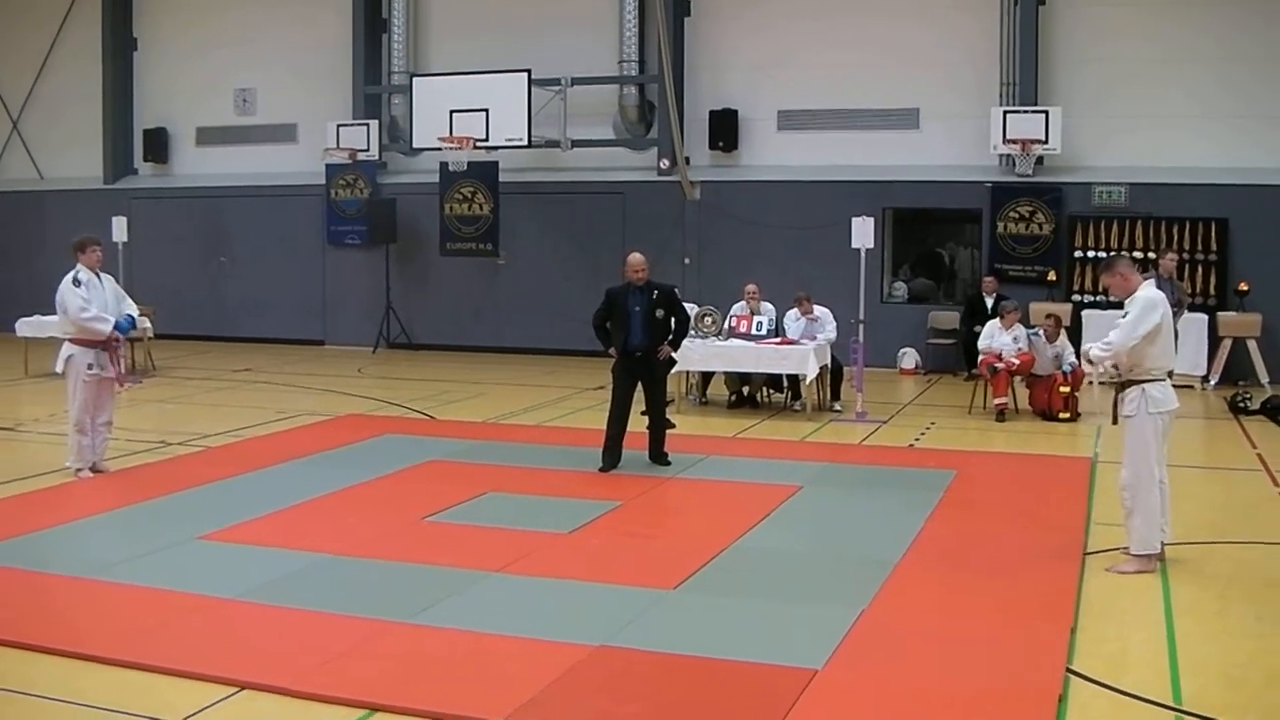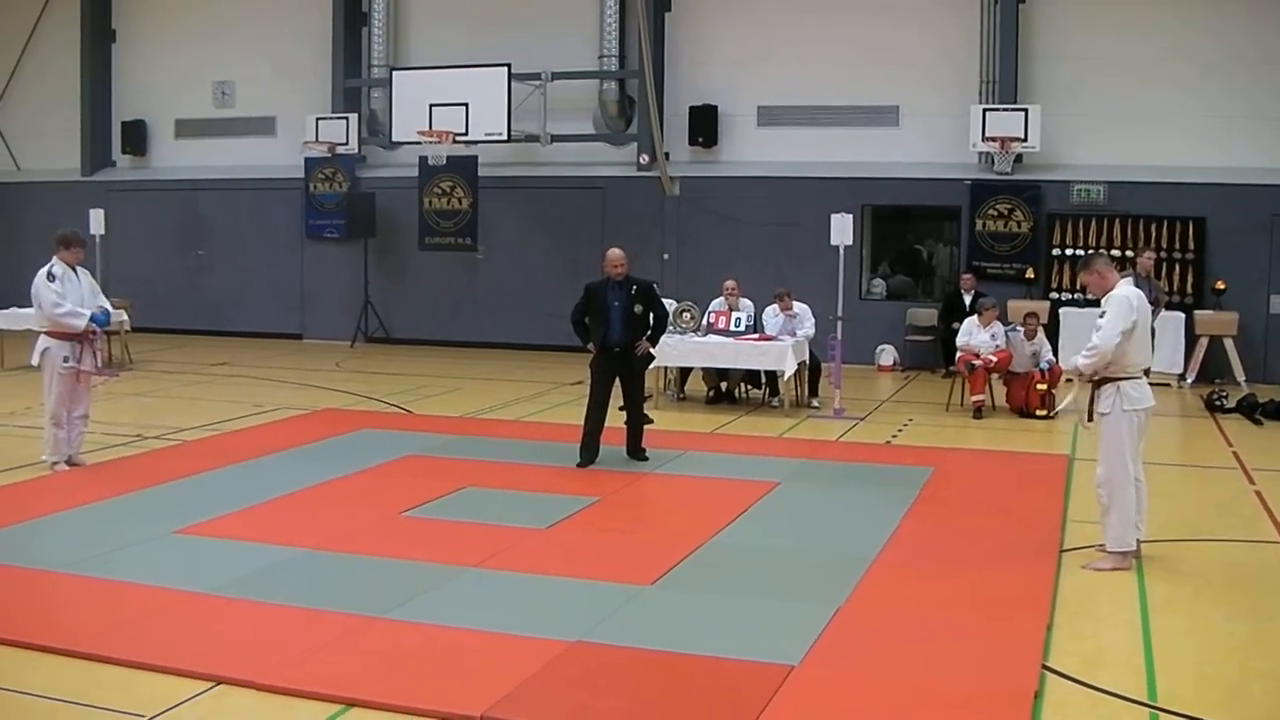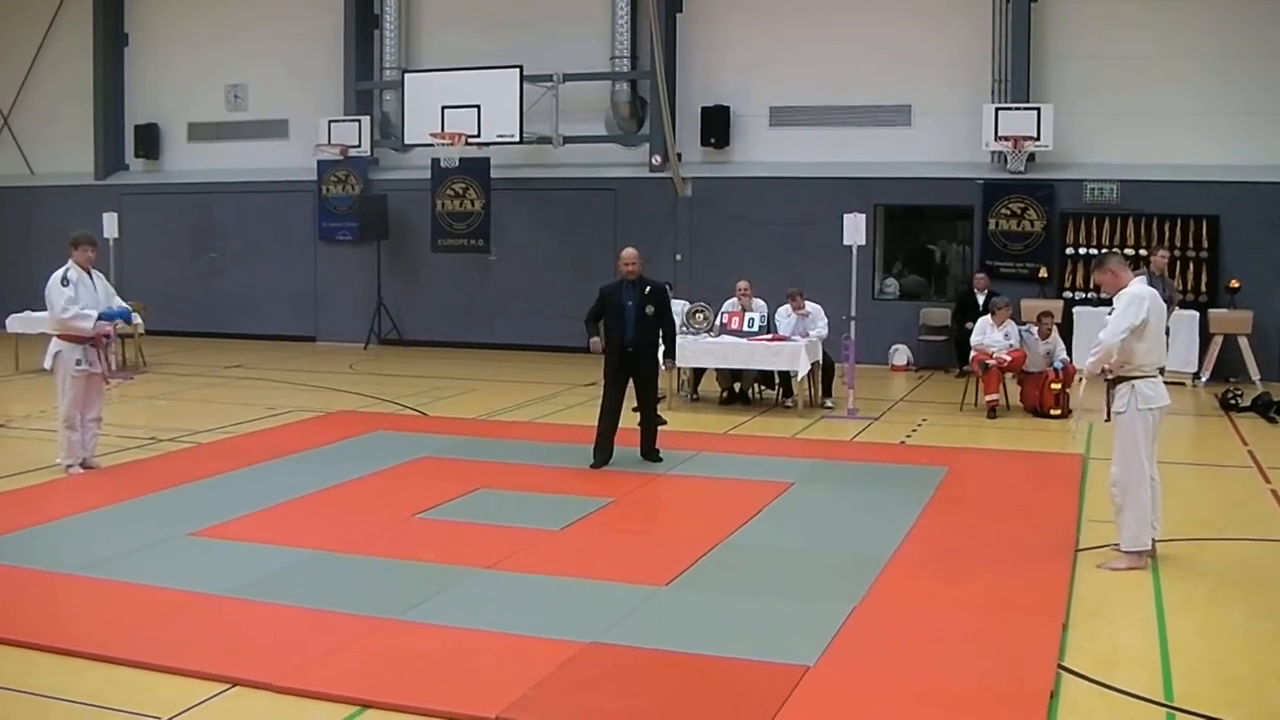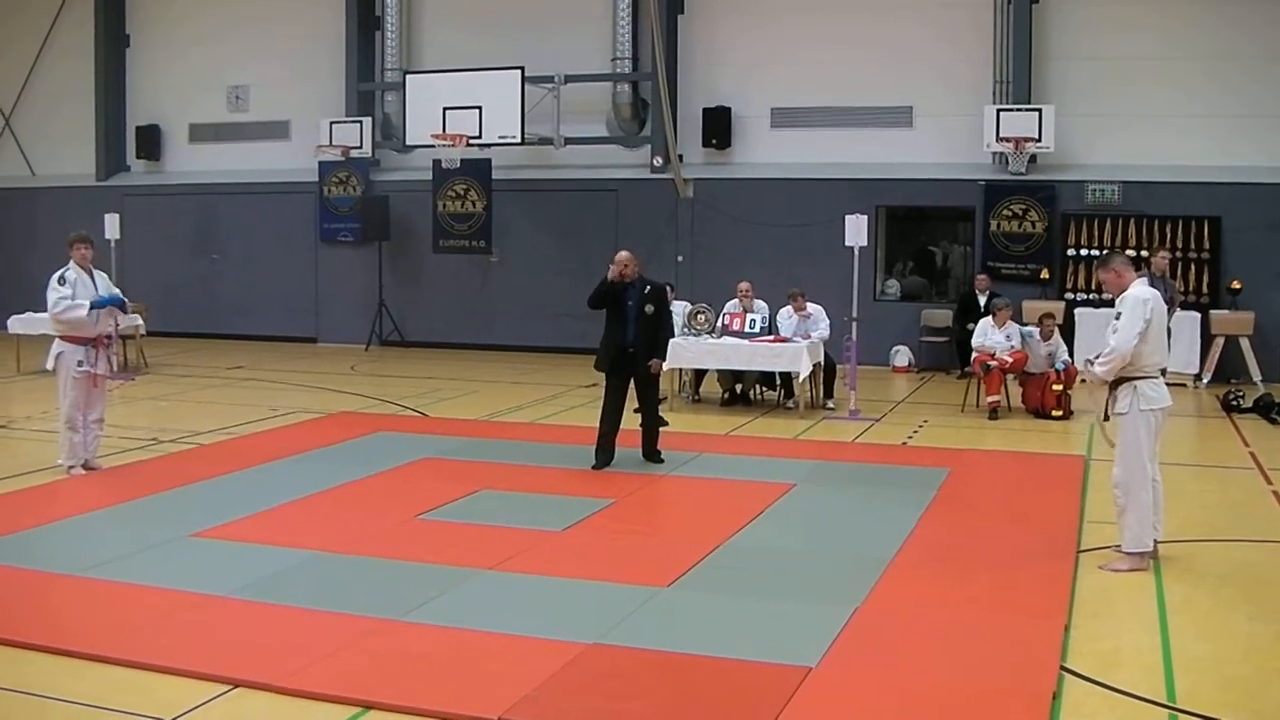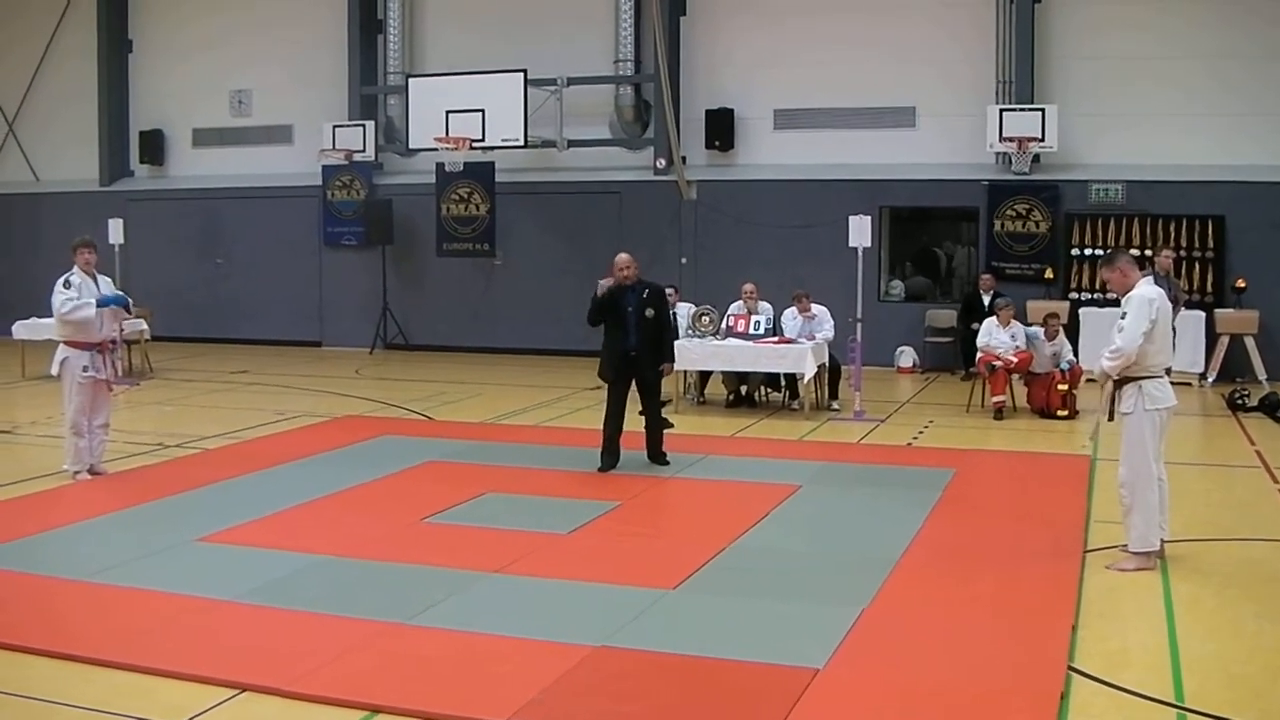
dt=0.5s
person 1, frame 1
left shoulder: (1145, 300)
right shoulder: (1152, 298)
left elbow: (1118, 343)
left wrist: (1091, 352)
right wrist: (1120, 365)
left hip: (1145, 398)
right hip: (1152, 393)
left knee: (1138, 476)
right knee: (1152, 472)
left ankle: (1144, 554)
right ankle: (1153, 542)
person 1, frame 2
left shoulder: (1119, 299)
right shoulder: (1134, 296)
left elbow: (1103, 345)
left wrist: (1079, 364)
right wrist: (1092, 365)
left hip: (1121, 395)
right hip: (1131, 390)
left knee: (1114, 473)
right knee: (1129, 469)
left ankle: (1120, 551)
right ankle: (1129, 539)
person 1, frame 3
left shoulder: (1132, 297)
right shoulder: (1149, 295)
left elbow: (1109, 340)
left wrist: (1092, 366)
right wrist: (1114, 365)
left hip: (1136, 393)
right hip: (1146, 388)
left knee: (1129, 472)
right knee: (1144, 468)
left ankle: (1135, 550)
right ankle: (1145, 539)
person 1, frame 4
left shoulder: (1134, 299)
right shoulder: (1150, 296)
left elbow: (1122, 347)
left wrist: (1099, 372)
right wrist: (1104, 363)
left hip: (1138, 394)
right hip: (1147, 389)
left knee: (1131, 473)
right knee: (1145, 469)
left ankle: (1137, 552)
right ankle: (1146, 540)
person 1, frame 5
left shoulder: (1140, 298)
right shoulder: (1154, 294)
left elbow: (1126, 346)
left wrist: (1106, 367)
right wrist: (1115, 367)
left hip: (1142, 394)
right hip: (1152, 389)
left knee: (1136, 472)
right knee: (1150, 468)
left ankle: (1143, 551)
right ankle: (1153, 539)
person 2, frame 1
left shoulder: (107, 281)
right shoulder: (73, 281)
left elbow: (126, 303)
right elbow: (81, 314)
left wrist: (128, 318)
right wrist: (114, 324)
left hip: (105, 353)
right hip: (82, 353)
left knee: (104, 410)
right knee: (81, 411)
left ankle: (96, 458)
right ankle: (80, 463)
person 2, frame 2
left shoulder: (83, 275)
right shoulder: (48, 275)
left elbow: (98, 298)
right elbow: (56, 309)
left wrist: (103, 312)
right wrist: (90, 317)
left hip: (81, 346)
right hip: (57, 347)
left knee: (80, 404)
right knee: (57, 405)
left ankle: (72, 452)
right ankle: (56, 456)
person 2, frame 3
left shoulder: (97, 278)
right shoulder: (62, 278)
left elbow: (112, 301)
right elbow: (64, 313)
left wrist: (122, 311)
right wrist: (99, 316)
left hip: (93, 349)
right hip: (70, 350)
left knee: (93, 407)
right knee: (71, 408)
left ankle: (87, 455)
right ankle: (70, 459)
person 2, frame 4
left shoulder: (101, 278)
right shoulder: (63, 277)
left elbow: (119, 301)
right elbow: (56, 309)
left wrist: (117, 302)
right wrist: (91, 305)
left hip: (96, 350)
right hip: (72, 350)
left knee: (95, 408)
right knee: (73, 409)
left ankle: (89, 456)
right ankle: (72, 460)
person 2, frame 5
left shoulder: (105, 282)
right shoulder: (67, 282)
left elbow: (119, 311)
right elbow: (63, 309)
left wrist: (123, 303)
right wrist: (97, 303)
left hip: (100, 355)
right hip: (76, 355)
left knee: (100, 413)
right knee: (77, 414)
left ankle: (94, 461)
right ankle: (78, 465)
person 3, frame 1
left shoulder: (664, 292)
right shoulder: (614, 294)
left elbow: (683, 319)
right elbow: (598, 321)
left wrist: (673, 345)
right wrist: (609, 346)
left hip: (654, 359)
right hip: (625, 360)
left knee: (657, 410)
right knee: (618, 410)
left ankle: (657, 453)
right ankle: (611, 457)
person 3, frame 2
left shoulder: (644, 288)
right shoulder: (593, 289)
left elbow: (662, 315)
right elbow: (576, 316)
left wrist: (651, 340)
right wrist: (588, 341)
left hip: (632, 355)
right hip: (604, 355)
left knee: (635, 406)
right knee: (596, 406)
left ankle: (635, 449)
right ankle: (588, 452)
person 3, frame 3
left shoulder: (656, 290)
right shoulder: (608, 291)
left elbow: (668, 324)
right elbow: (592, 318)
left wrist: (670, 355)
right wrist: (593, 336)
left hip: (645, 357)
right hip: (617, 357)
left knee: (648, 406)
right knee: (610, 407)
left ankle: (649, 449)
right ankle: (602, 453)
person 3, frame 4
left shoulder: (656, 290)
right shoulder: (613, 289)
left elbow: (665, 326)
right elbow: (593, 303)
left wrist: (659, 356)
right wrist: (609, 279)
left hip: (646, 357)
right hip: (617, 357)
left knee: (649, 407)
right knee: (611, 408)
left ankle: (650, 451)
right ankle: (604, 454)
person 3, frame 5
left shoulder: (655, 292)
right shoulder: (609, 295)
left elbow: (666, 328)
right elbow: (593, 321)
left wrist: (668, 358)
right wrist: (599, 295)
left hip: (648, 360)
right hip: (618, 361)
left knee: (652, 409)
right knee: (614, 410)
left ankle: (656, 452)
right ankle: (610, 456)
